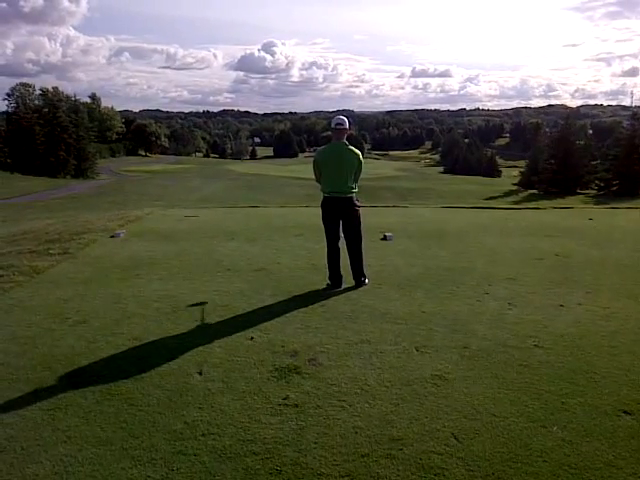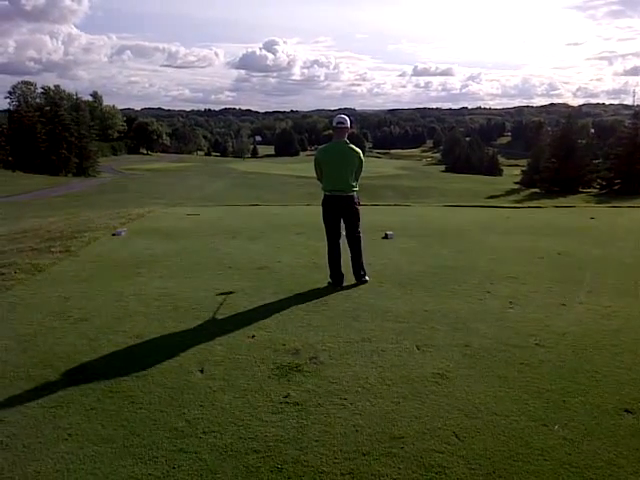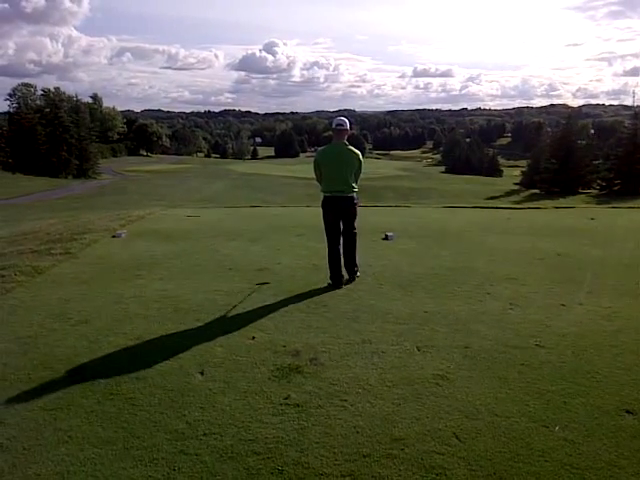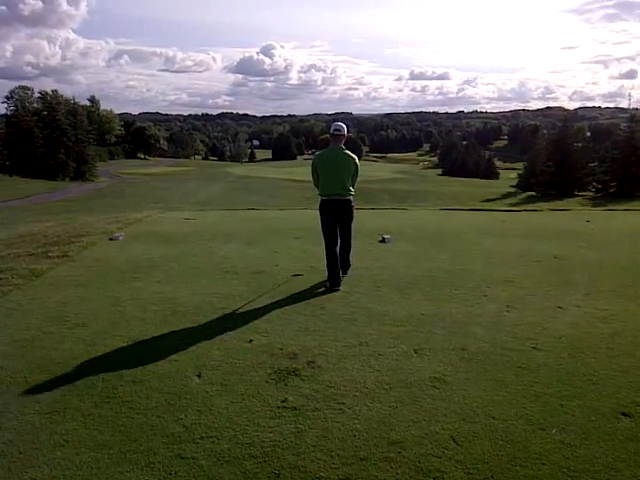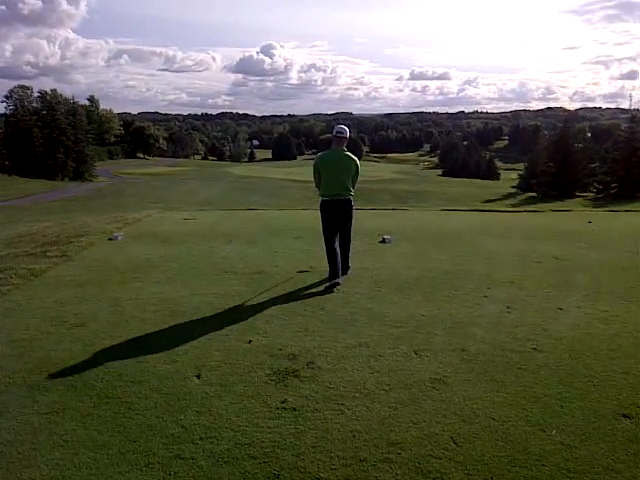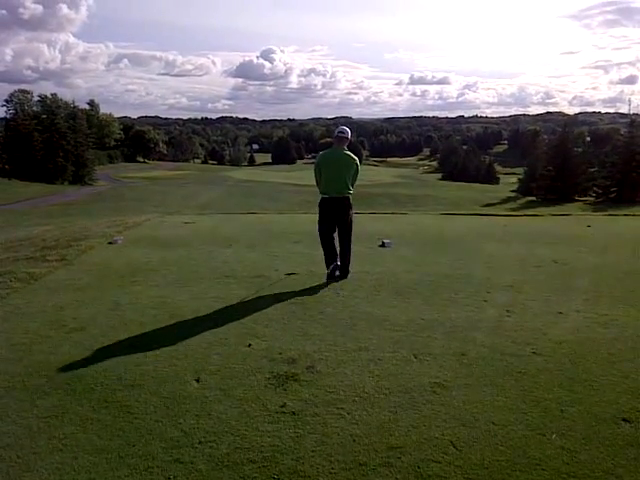
dt=0.2s
person 1, frame 1
left shoulder: (320, 153)
right shoulder: (356, 154)
left elbow: (318, 178)
right elbow: (356, 179)
left hip: (329, 202)
right hip: (349, 201)
left knee: (332, 243)
right knee: (354, 242)
left ankle: (335, 280)
right ankle: (359, 278)
person 1, frame 2
left shoulder: (321, 152)
right shoulder: (356, 153)
left elbow: (319, 177)
right elbow: (357, 177)
left hip: (330, 200)
right hip: (350, 199)
left knee: (333, 241)
right knee: (354, 238)
left ankle: (336, 278)
right ankle: (360, 274)
person 1, frame 3
left shoulder: (321, 153)
right shoulder: (356, 154)
left elbow: (319, 179)
right elbow: (356, 179)
left hip: (330, 201)
right hip: (349, 200)
left knee: (333, 241)
right knee: (350, 237)
left ankle: (336, 279)
right ankle: (352, 271)
person 1, frame 4
left shoulder: (318, 157)
right shoulder: (352, 159)
left elbow: (316, 183)
right elbow: (353, 183)
left hip: (327, 204)
right hip: (346, 203)
left knee: (331, 242)
right knee: (345, 238)
left ankle: (334, 280)
right ankle: (344, 268)
person 1, frame 5
left shoulder: (320, 158)
right shoulder: (354, 161)
left elbow: (317, 183)
right elbow: (353, 184)
left hip: (328, 204)
right hip: (346, 203)
left knee: (331, 241)
right knee: (345, 238)
left ankle: (334, 276)
right ankle: (343, 268)
person 1, frame 6
left shoulder: (322, 157)
right shoulder: (354, 160)
left elbow: (317, 182)
right elbow: (352, 183)
left hip: (327, 201)
right hip: (345, 201)
left knee: (326, 235)
right knee: (345, 237)
left ankle: (333, 263)
right ankle: (344, 270)
